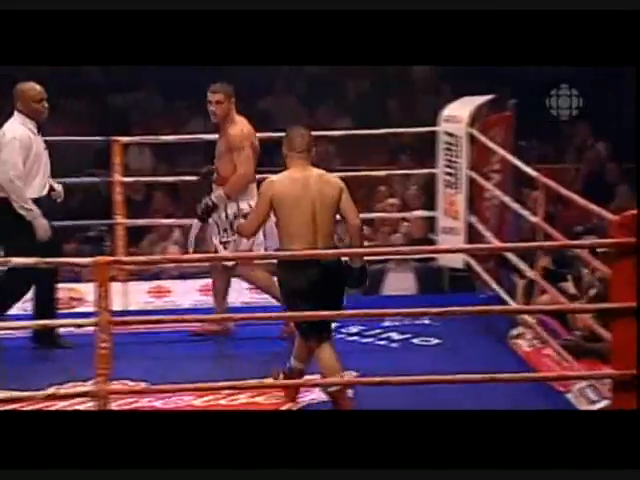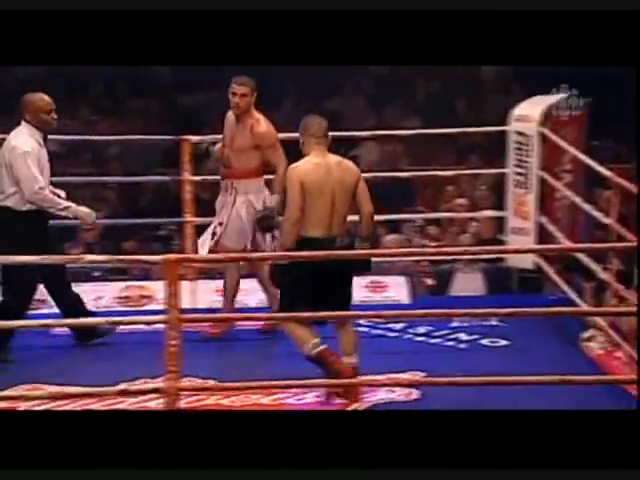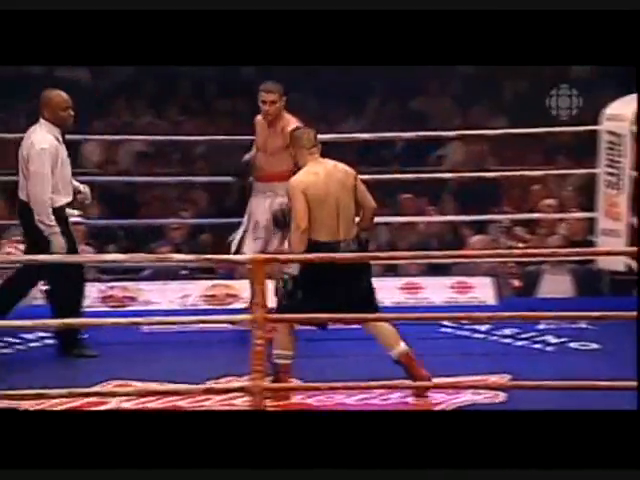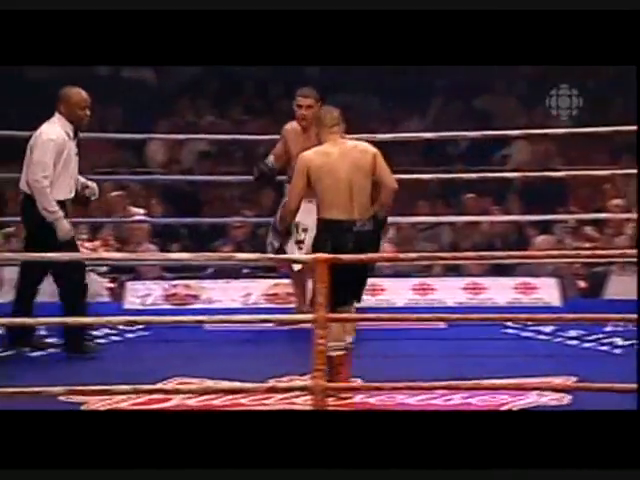
dt=0.3s
person 1, frame 1
left shoulder: (273, 185)
right shoulder: (334, 183)
left elbow: (249, 229)
right elbow: (354, 224)
left wrist: (236, 221)
right wrist: (357, 260)
left hip: (295, 266)
right hip: (328, 263)
left knee: (316, 335)
right knee: (312, 328)
left ankle: (343, 400)
right ankle: (292, 378)
person 1, frame 2
left shoulder: (298, 170)
right shoulder: (350, 168)
left elbow: (292, 216)
right elbow: (368, 211)
right wrist: (361, 244)
left hip: (308, 249)
right hip: (339, 248)
left knee: (288, 316)
right knee: (341, 317)
left ankle: (331, 363)
right ankle: (350, 384)
person 1, frame 3
left shoulder: (298, 182)
right shoulder: (346, 171)
left elbow: (300, 227)
right elbow: (370, 207)
right wrist: (360, 234)
left hip: (321, 254)
right hip: (352, 250)
left knee: (286, 315)
right knee: (371, 317)
left ankle: (281, 380)
right ankle: (416, 371)
person 1, frame 4
left shoulder: (308, 159)
right shoulder: (367, 150)
left elbow: (292, 205)
right elbow: (390, 187)
left wrist: (281, 224)
right wrist: (379, 216)
left hip: (332, 234)
right hip: (365, 233)
left knee: (329, 306)
right knee: (346, 301)
left ankle: (340, 371)
right ankle: (341, 363)
person 2, frame 1
left shoulder: (30, 131)
left wrist: (49, 184)
right wrist: (36, 218)
left hip: (35, 206)
left knee: (46, 269)
right knee: (22, 275)
left ankle: (44, 331)
person 2, frame 2
left shoulder: (33, 139)
right shoulder: (23, 147)
right elbow: (35, 193)
left wrist: (55, 193)
right wrist: (75, 211)
left hip: (29, 218)
left knee: (54, 274)
left ankle: (83, 326)
person 2, frame 3
left shoulder: (47, 135)
right shoulder: (43, 143)
right elbow: (40, 193)
left wrist: (75, 186)
right wrist: (55, 234)
left hip: (46, 212)
right hip: (43, 216)
left knee: (31, 274)
right knee: (70, 275)
right ankle: (69, 340)
person 2, frame 4
left shoulder: (65, 133)
right shoulder: (51, 136)
right elbow: (38, 181)
left wrist: (83, 184)
right wrist: (58, 219)
left hip: (49, 209)
right hip: (42, 211)
left knee: (34, 271)
right knee: (71, 269)
left ankle: (19, 331)
right ankle: (74, 335)
person 3, frame 1
left shoulder: (236, 132)
right shoulder: (230, 126)
left elbow: (245, 173)
right elbow: (252, 153)
left wrist: (214, 199)
right wrist: (216, 171)
left hip: (238, 201)
right hip: (230, 199)
left knee: (245, 268)
right knee: (219, 262)
right ankle: (221, 320)
person 3, frame 2
left shoulder: (260, 128)
right shoulder: (229, 118)
left elbow: (281, 167)
left wrist: (274, 202)
right wrist: (215, 150)
left hip: (247, 194)
right hip: (230, 192)
left knee: (227, 253)
right knee: (254, 257)
left ankle: (227, 318)
right ankle: (279, 309)
person 3, frame 3
left shoulder: (291, 129)
right shoulder: (259, 121)
right wrist: (249, 159)
left hip: (280, 197)
right hip: (260, 195)
right knee: (247, 252)
person 3, frame 4
right shoulder: (290, 130)
right elbow: (278, 157)
right wrist: (266, 166)
left hip: (319, 200)
right knee: (290, 256)
right ankle: (302, 307)
